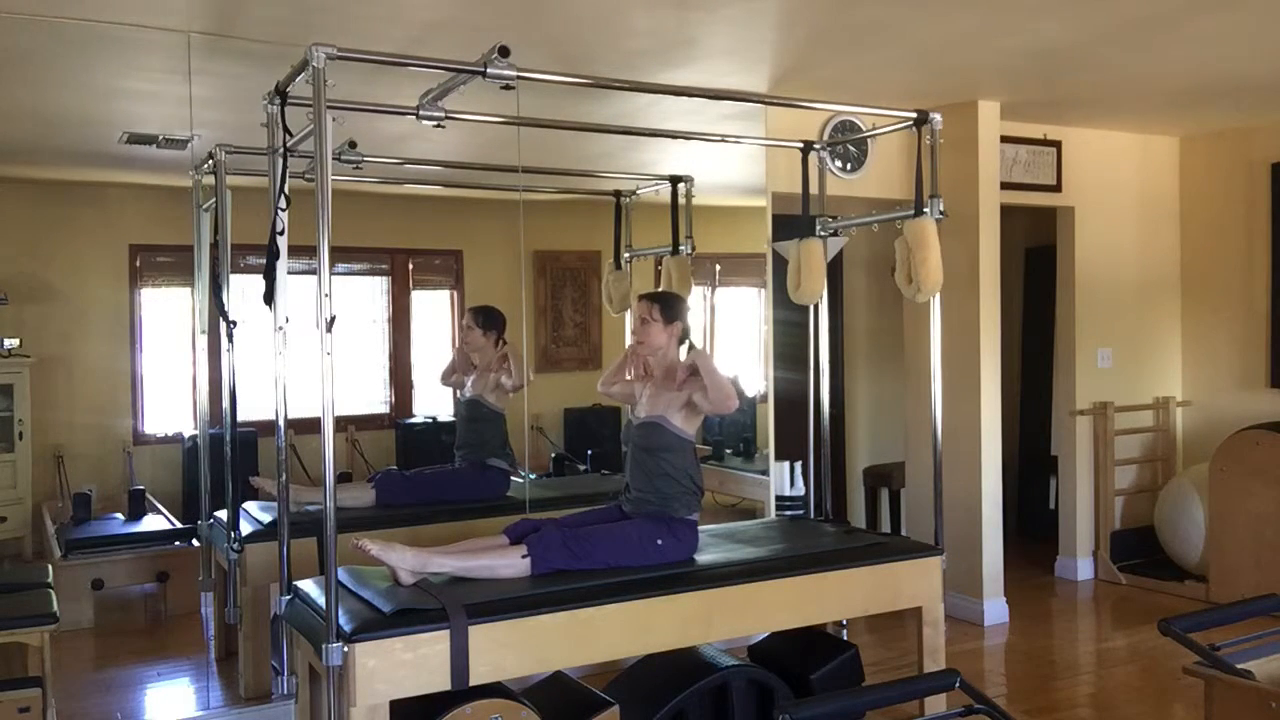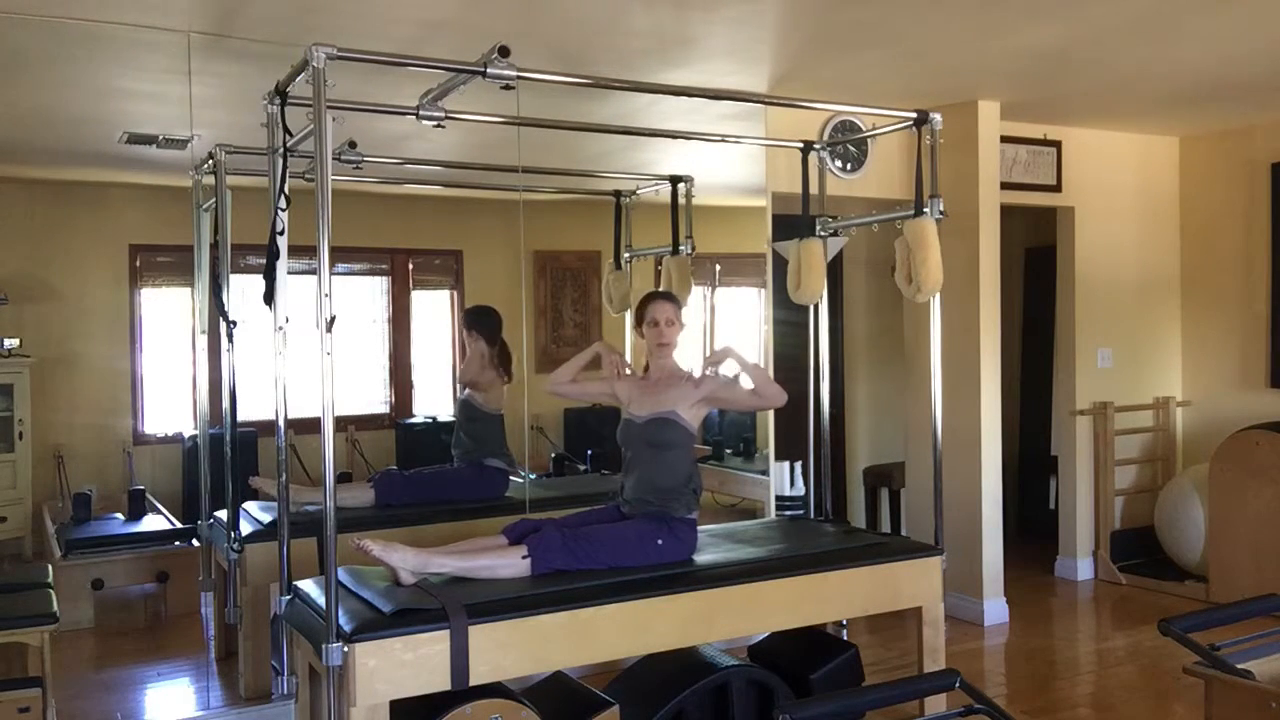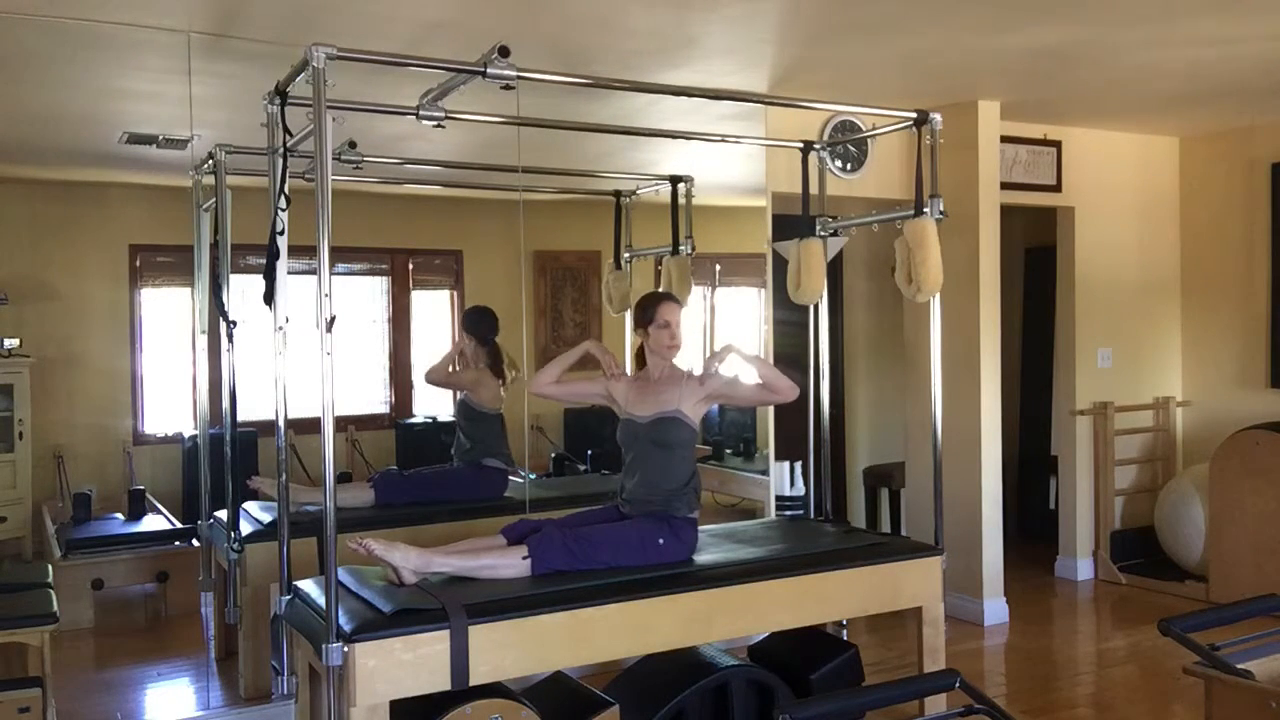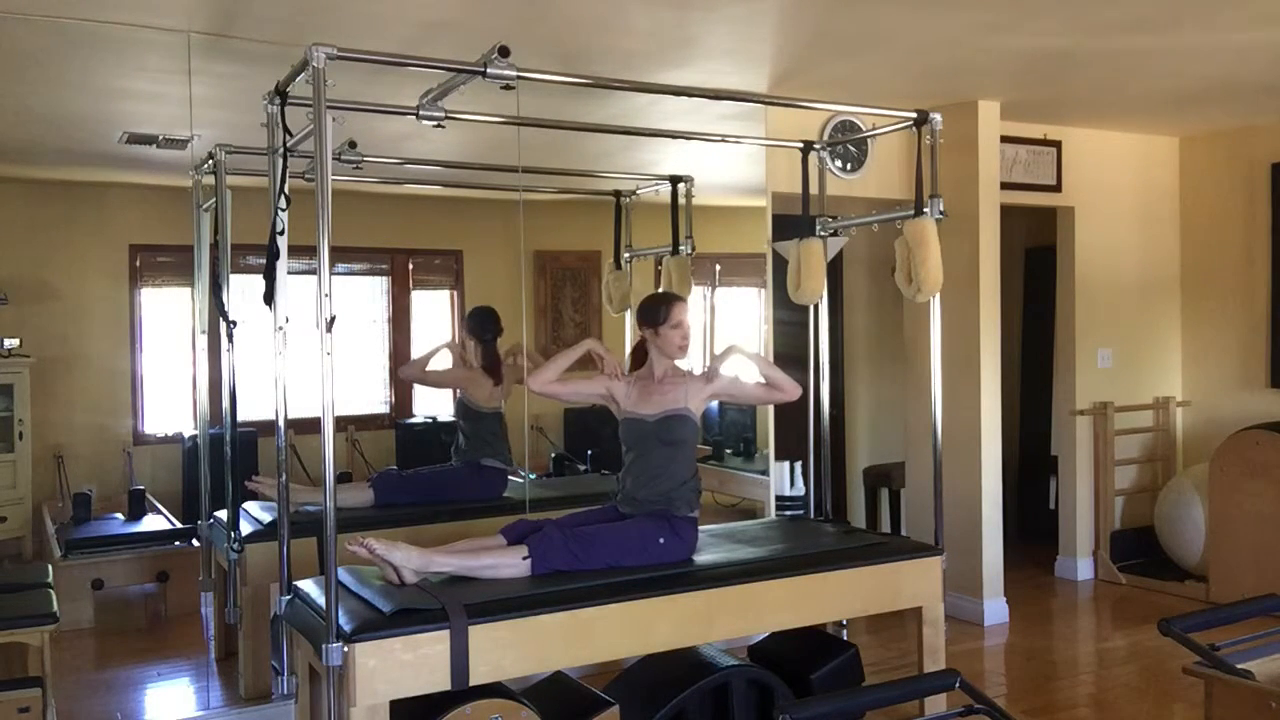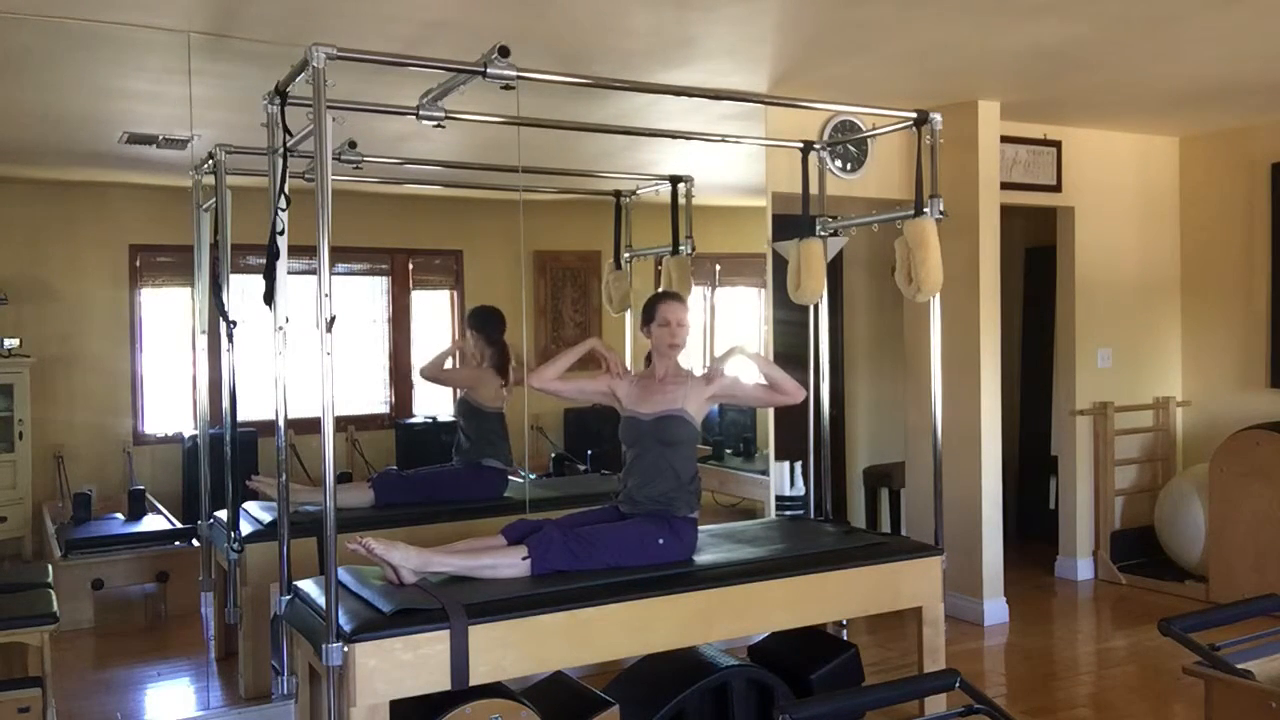
dt=0.5s
person 1, frame 1
left shoulder: (688, 388)
right shoulder: (645, 387)
left elbow: (728, 404)
right elbow: (605, 386)
left wrist: (700, 359)
right wrist: (631, 354)
left hip: (669, 529)
right hip: (630, 513)
left knee: (555, 548)
right knee: (531, 529)
left ankle: (421, 563)
right ankle: (419, 561)
person 1, frame 2
left shoulder: (699, 388)
right shoulder: (627, 387)
left elbow: (776, 398)
right elbow: (556, 384)
left wrist: (733, 355)
right wrist: (596, 350)
left hip: (669, 529)
right hip: (628, 513)
left knee: (555, 548)
right knee: (532, 530)
left ankle: (424, 563)
right ankle: (419, 561)
person 1, frame 3
left shoulder: (699, 386)
right shoulder: (619, 387)
left elbow: (787, 392)
right elbow: (540, 385)
left wrist: (736, 352)
right wrist: (587, 348)
left hip: (671, 528)
right hip: (626, 513)
left knee: (556, 548)
right knee: (530, 530)
left ankle: (423, 562)
right ankle: (419, 562)
person 1, frame 4
left shoulder: (700, 385)
right shoulder: (619, 387)
left elbow: (790, 392)
right elbow: (538, 383)
left wrist: (742, 353)
right wrist: (589, 346)
left hip: (671, 527)
right hip: (625, 512)
left knee: (557, 547)
right knee: (530, 530)
left ankle: (423, 562)
right ankle: (419, 562)
person 1, frame 5
left shoulder: (703, 386)
right shoulder: (623, 386)
left elbow: (793, 395)
right elbow: (540, 380)
left wrist: (744, 353)
right wrist: (591, 345)
left hip: (671, 527)
right hip: (626, 512)
left knee: (556, 547)
right knee: (529, 530)
left ankle: (422, 561)
right ankle: (418, 561)
person 2, frame 1
left shoulder: (499, 376)
right shoulder: (473, 375)
left elbow: (519, 381)
right elbow: (445, 379)
left wrist: (509, 350)
right wrist: (460, 353)
left hip: (489, 474)
right hip: (469, 469)
left knee: (401, 487)
right knee: (390, 479)
left ankle: (299, 496)
right ankle: (301, 493)
person 2, frame 2
left shoulder: (487, 377)
right shoulder: (487, 372)
left elbow: (465, 378)
left wrist: (478, 350)
left hip: (486, 475)
right hip: (472, 468)
left knee: (399, 486)
right knee: (393, 479)
left ankle: (299, 496)
right ankle: (301, 493)
person 2, frame 3
left shoulder: (478, 376)
right shoulder: (497, 372)
left elbow: (434, 376)
left wrist: (457, 349)
left hip: (484, 475)
right hip: (479, 470)
left knee: (398, 486)
right knee: (394, 479)
left ankle: (297, 495)
right ankle: (300, 491)
person 2, frame 4
left shoulder: (468, 376)
right shoulder: (507, 373)
left elbow: (406, 372)
left wrist: (443, 348)
right wrist: (519, 352)
left hip: (483, 476)
right hip: (484, 471)
left knee: (395, 487)
right knee: (393, 480)
left ankle: (297, 496)
right ankle: (303, 493)
person 2, frame 5
left shoulder: (479, 375)
right shoulder: (499, 372)
left elbow: (428, 372)
left wrist: (456, 347)
left hip: (484, 475)
right hip: (479, 470)
left knee: (398, 487)
right knee: (393, 480)
left ankle: (296, 496)
right ankle: (302, 492)
